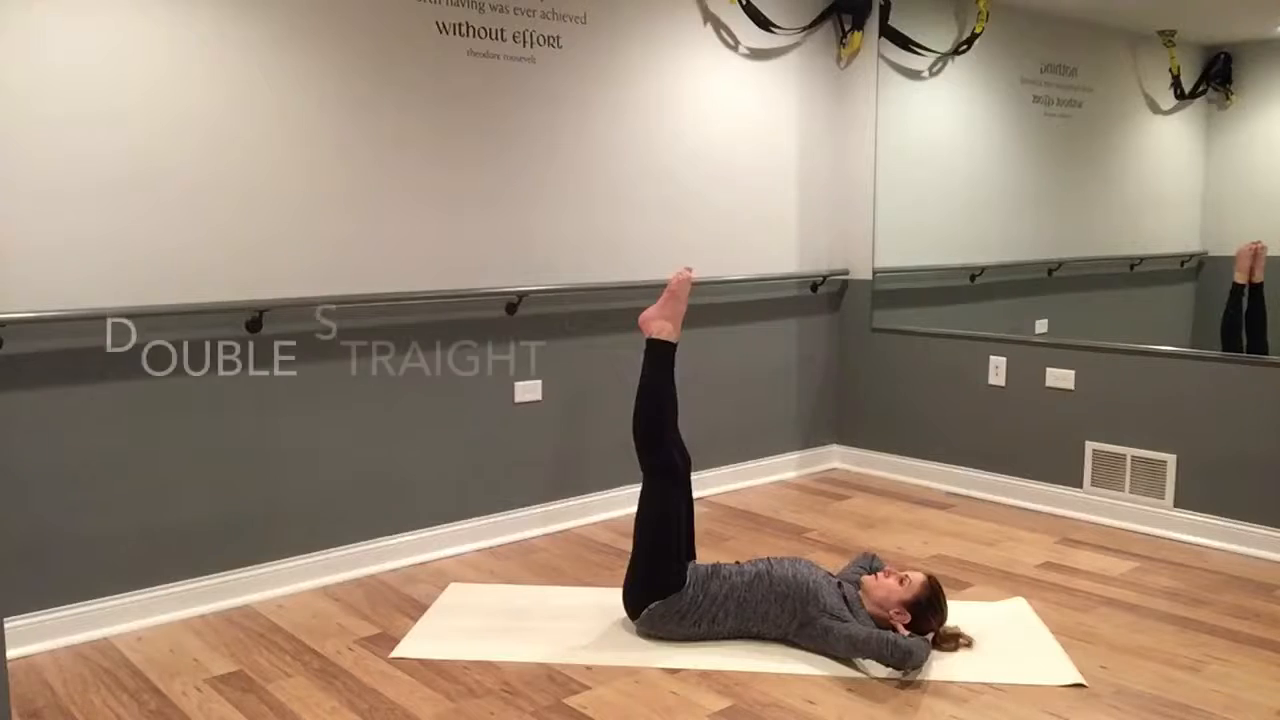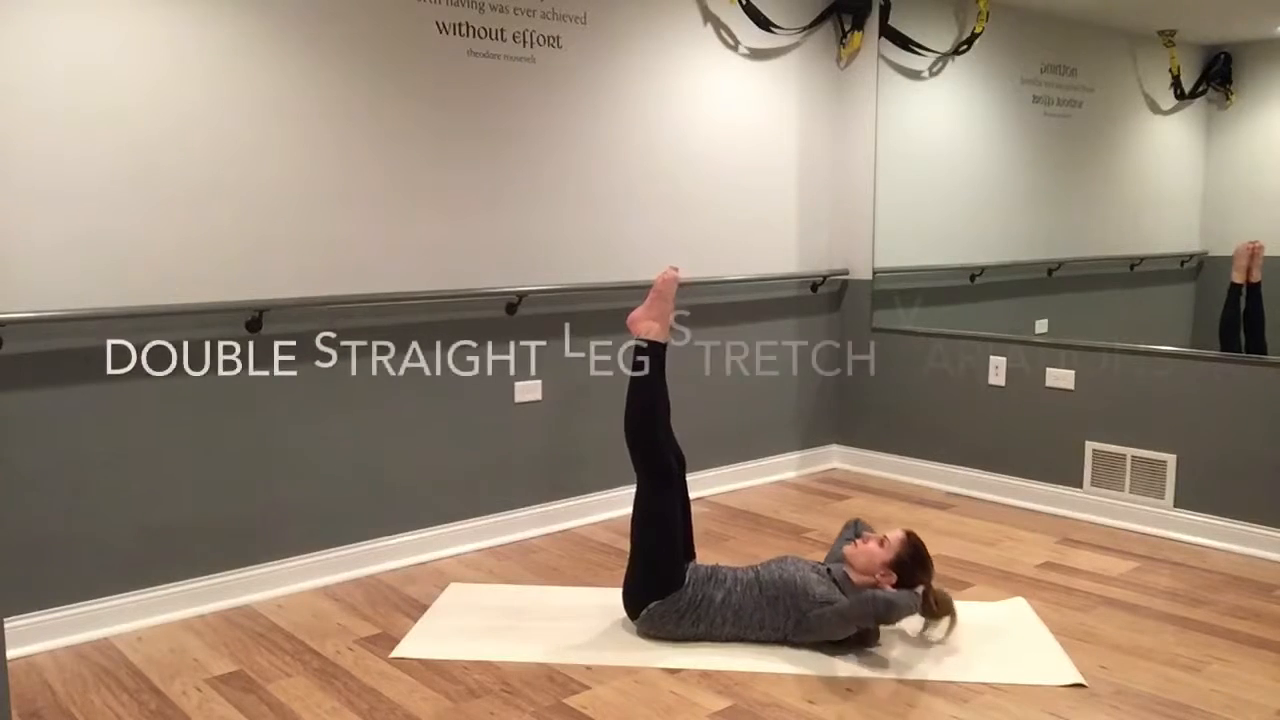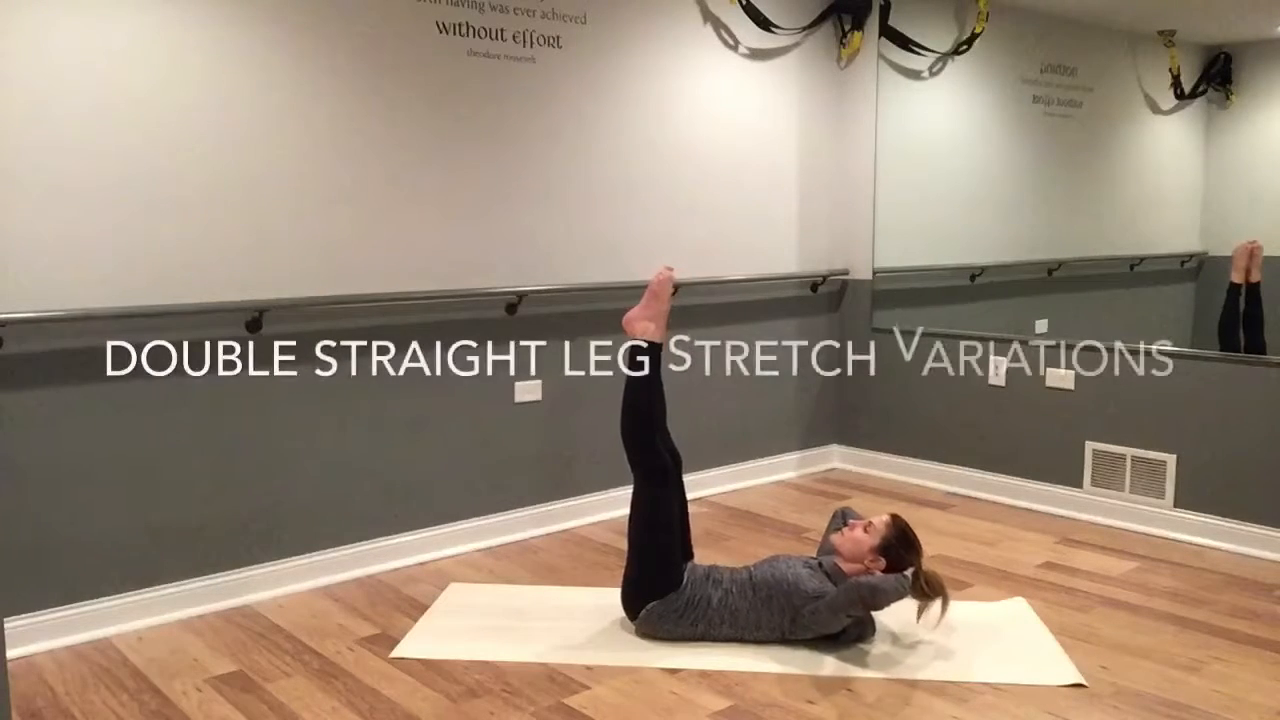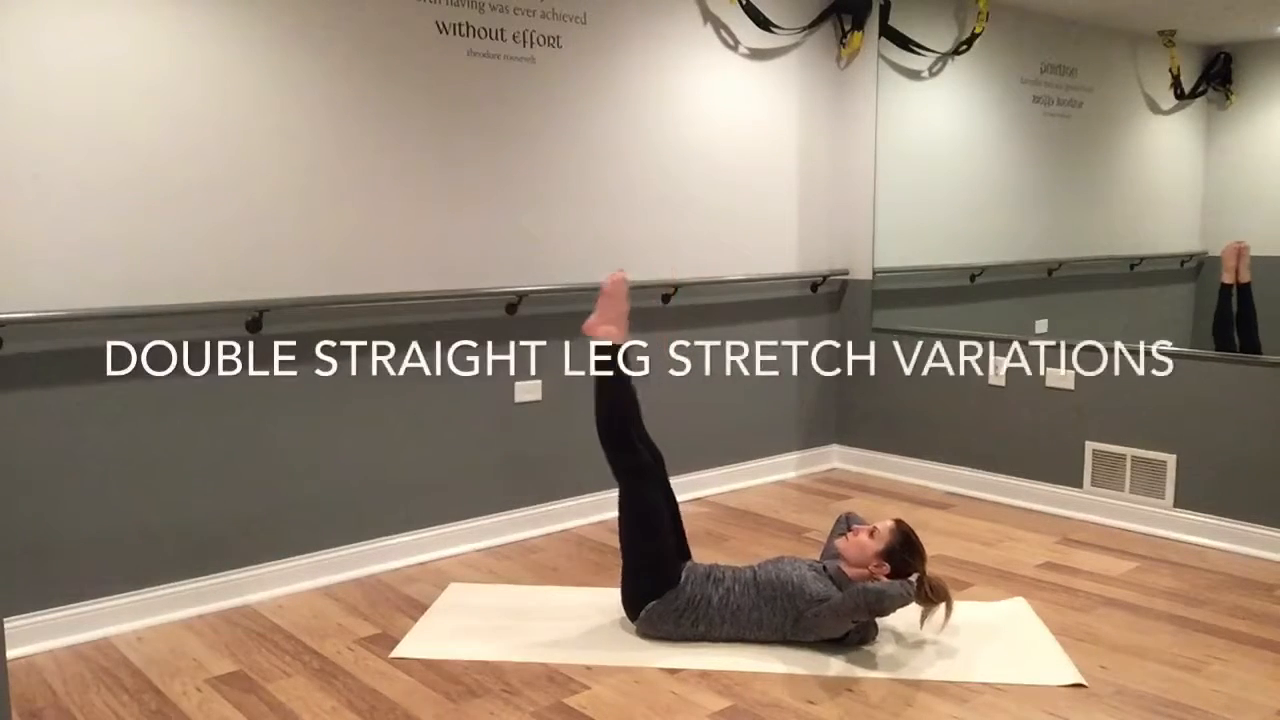
dt=0.5s
person 1, frame 1
left shoulder: (843, 626)
right shoulder: (846, 593)
left elbow: (905, 653)
right elbow: (869, 557)
left wrist: (922, 637)
left hip: (663, 605)
right hip: (685, 589)
left knee: (664, 468)
left ankle: (663, 336)
right ankle: (662, 336)
person 1, frame 2
left shoulder: (838, 613)
right shoulder: (836, 577)
left elbow: (886, 604)
right elbow: (855, 525)
left wrist: (914, 594)
left hip: (663, 605)
right hip: (687, 588)
left knee: (659, 471)
left ankle: (651, 337)
right ankle: (651, 337)
person 1, frame 3
left shoulder: (831, 606)
right shoulder: (829, 571)
left elbow: (870, 590)
right elbow: (842, 514)
left wrist: (905, 580)
left hip: (661, 604)
right hip: (682, 591)
left knee: (655, 470)
left ankle: (646, 338)
person 1, frame 4
left shoulder: (834, 611)
right shoulder: (833, 574)
left elbow: (876, 595)
right elbow: (847, 518)
left wrist: (909, 585)
left hip: (662, 604)
right hip: (683, 586)
left knee: (637, 470)
right knee: (647, 464)
left ankle: (611, 341)
